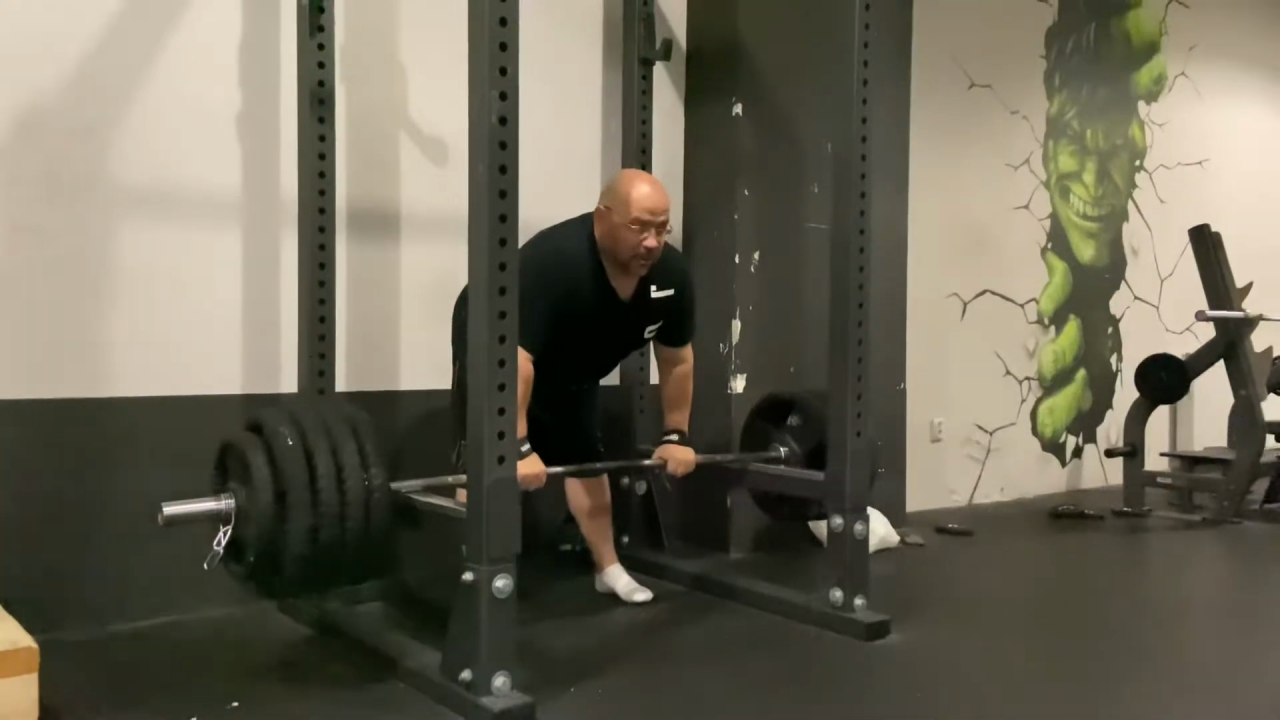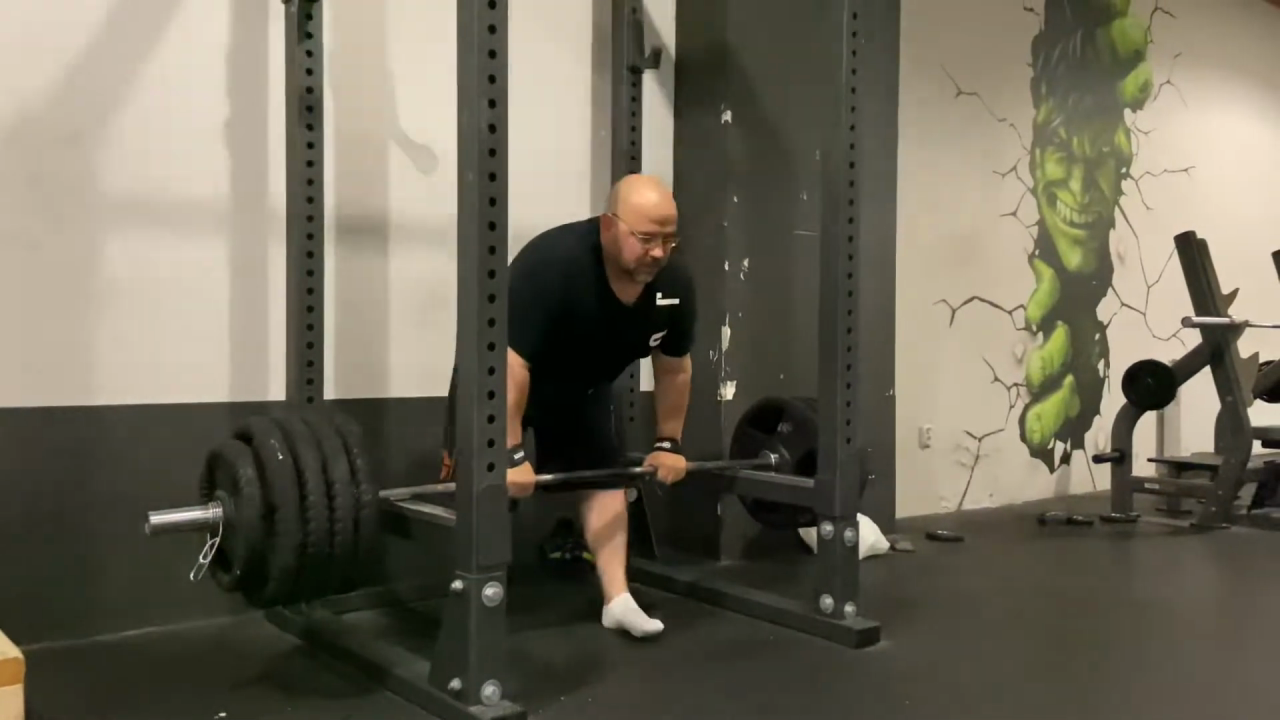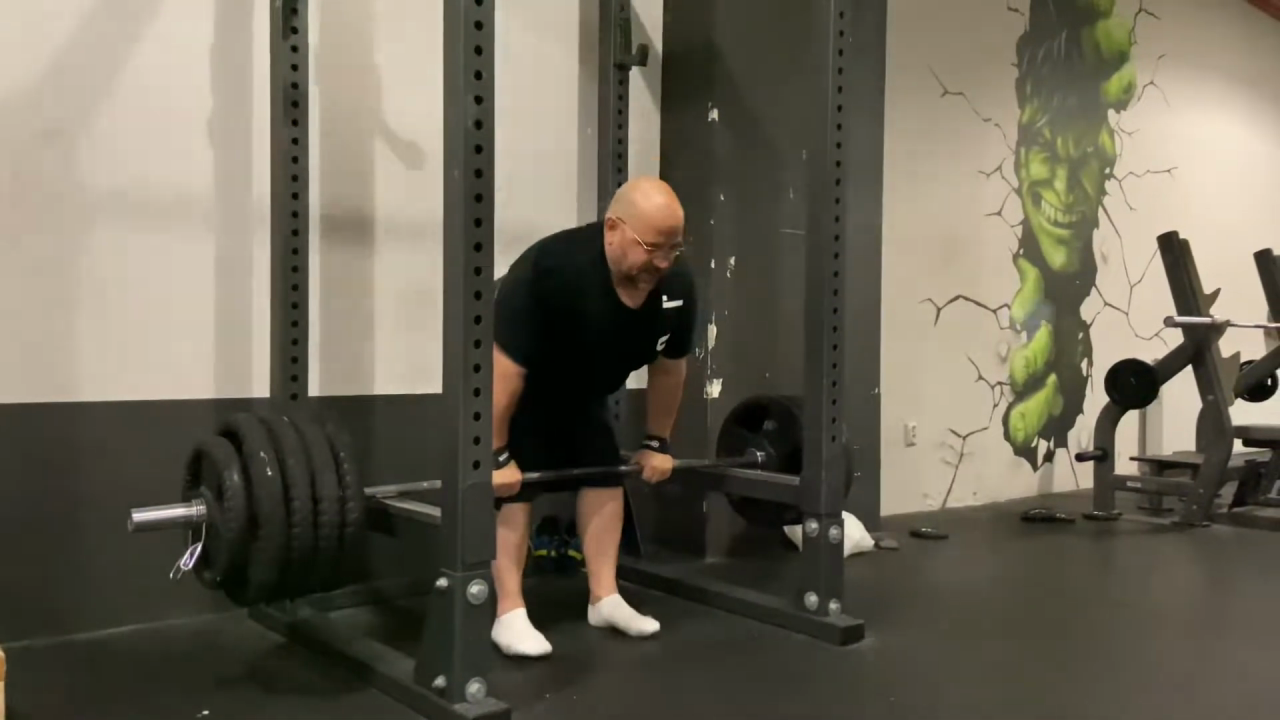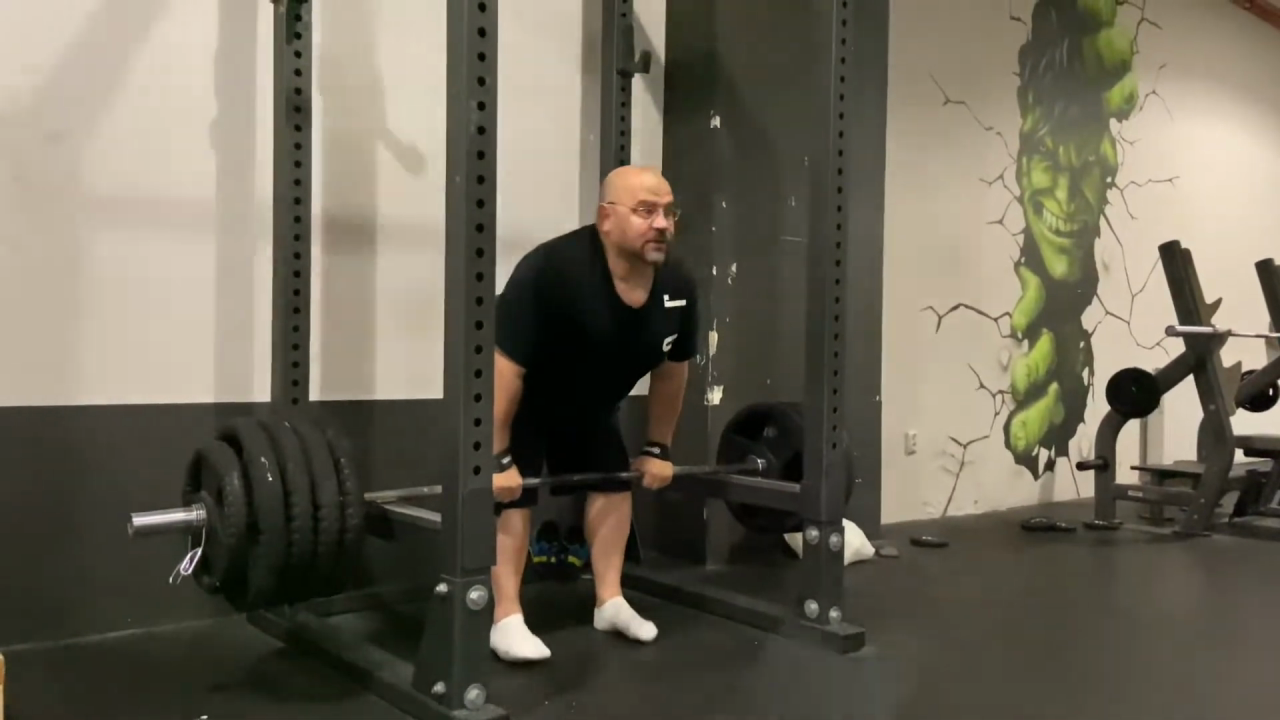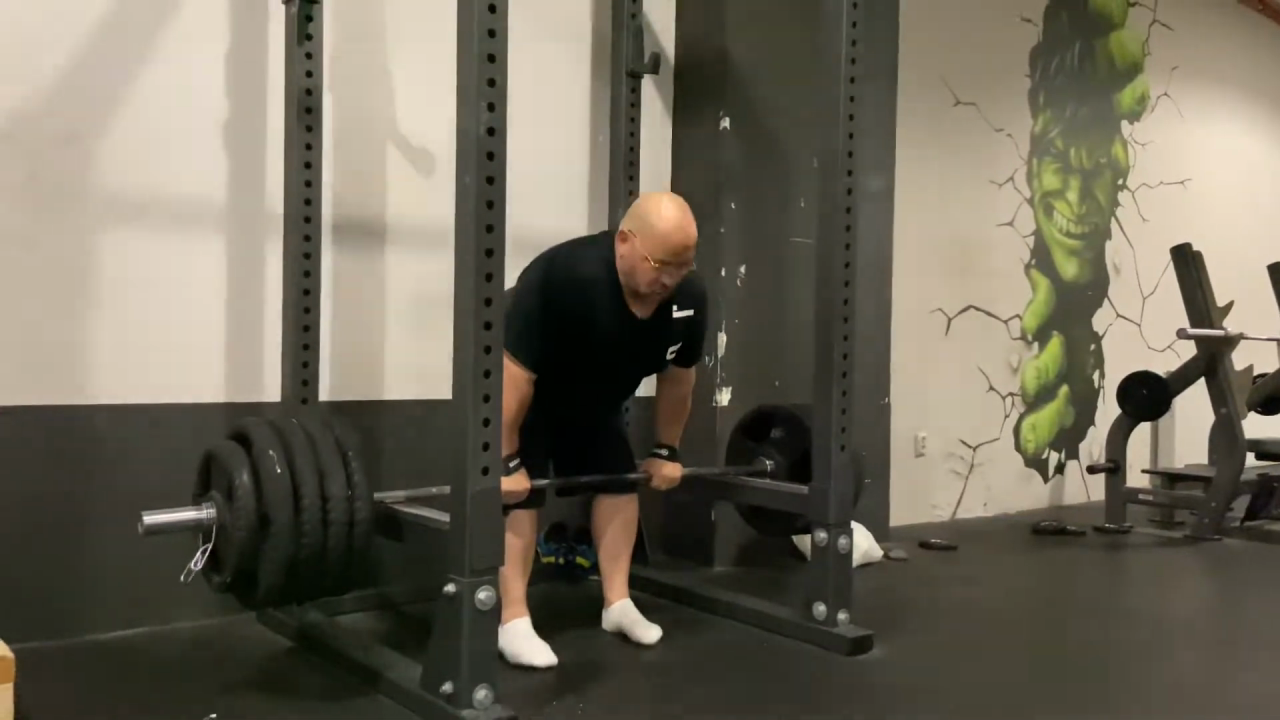
dt=1s
person 1, frame 1
left shoulder: (671, 273)
right shoulder: (554, 259)
left elbow: (676, 359)
right elbow: (514, 358)
left wrist: (676, 436)
right wrist: (518, 448)
left hip: (571, 366)
left knee: (585, 458)
left ankle: (609, 569)
person 1, frame 2
left shoulder: (674, 283)
right shoulder: (552, 264)
left elbow: (674, 368)
right elbow: (510, 363)
left wrist: (668, 443)
right wrist: (511, 455)
left hip: (581, 383)
right hip: (507, 369)
left knee: (604, 474)
left ankle: (617, 599)
person 1, frame 3
left shoulder: (677, 285)
right shoulder: (550, 269)
left elbow: (669, 368)
right elbow: (503, 368)
left wrist: (656, 444)
right wrist: (496, 456)
left hip: (581, 391)
right hip: (512, 383)
left knee: (604, 475)
right knee: (512, 486)
left ankle: (605, 599)
right ankle: (509, 613)
person 1, frame 4
left shoulder: (677, 287)
right shoulder: (552, 270)
left elbow: (670, 373)
right elbow: (505, 368)
left wrist: (658, 450)
right wrist: (497, 459)
left hip: (589, 404)
right hip: (518, 400)
left knee: (613, 483)
right knee: (511, 493)
left ankle: (610, 602)
right ankle: (506, 618)
person 1, frame 5
left shoulder: (689, 297)
right shoulder: (560, 277)
left elbow: (678, 377)
right elbow: (513, 373)
left wrist: (666, 451)
right wrist: (507, 462)
left hip: (595, 402)
right hip: (525, 398)
left knee: (619, 484)
right knee: (520, 494)
left ankle: (617, 603)
right ankle: (514, 621)
